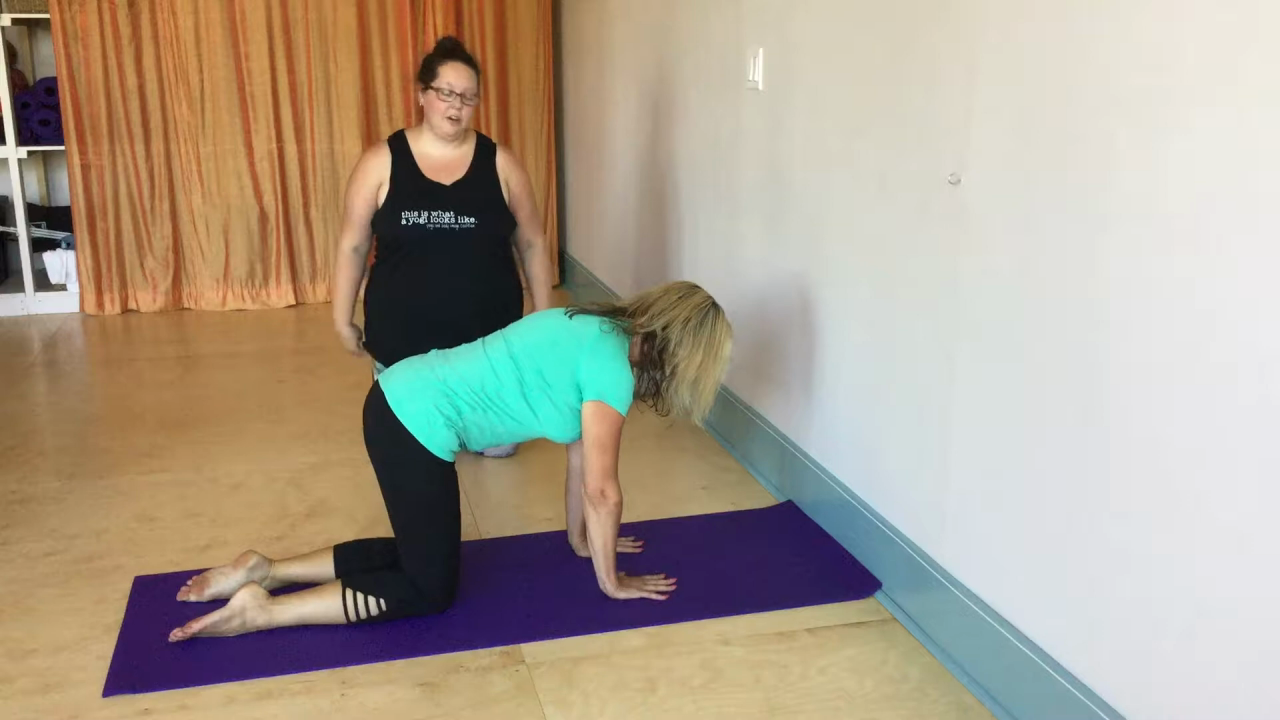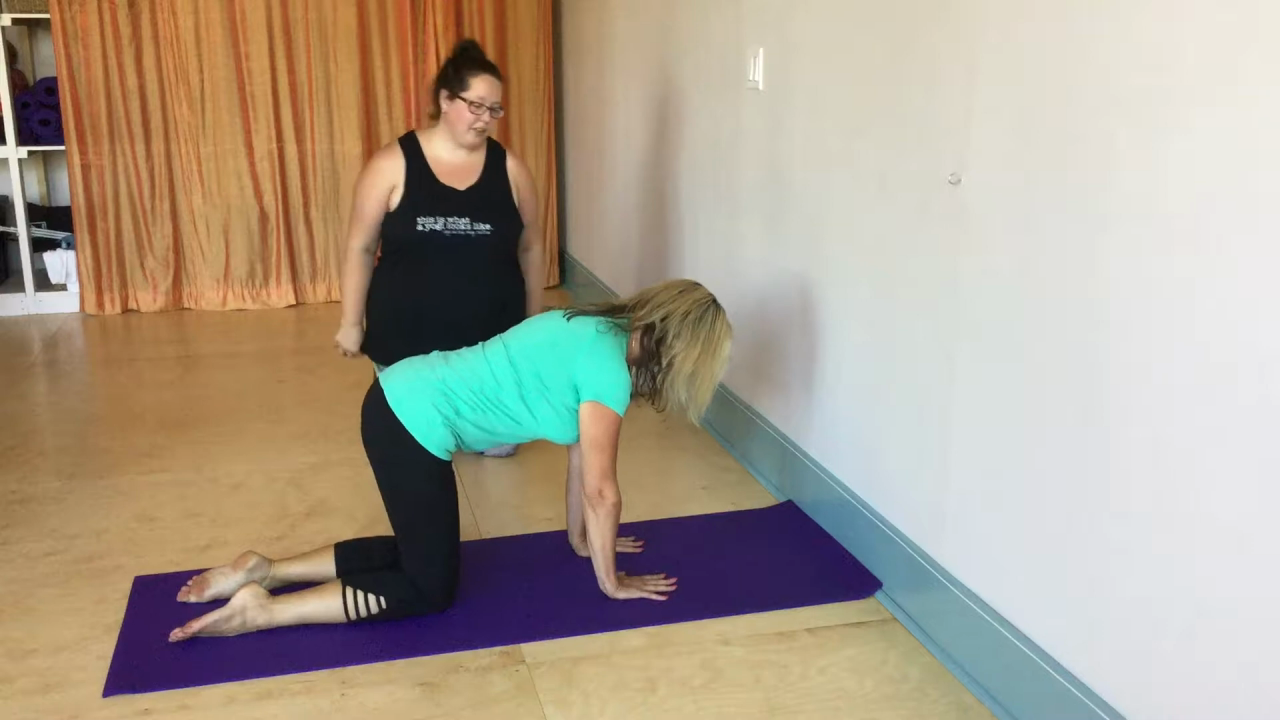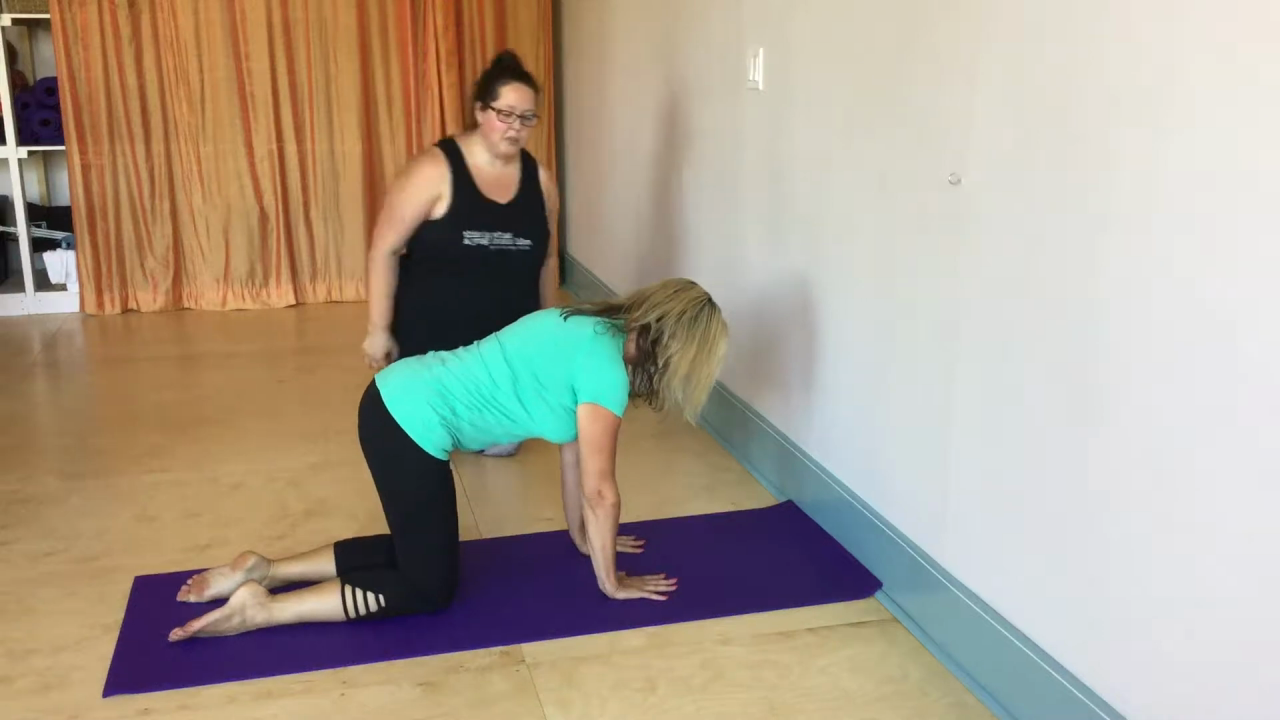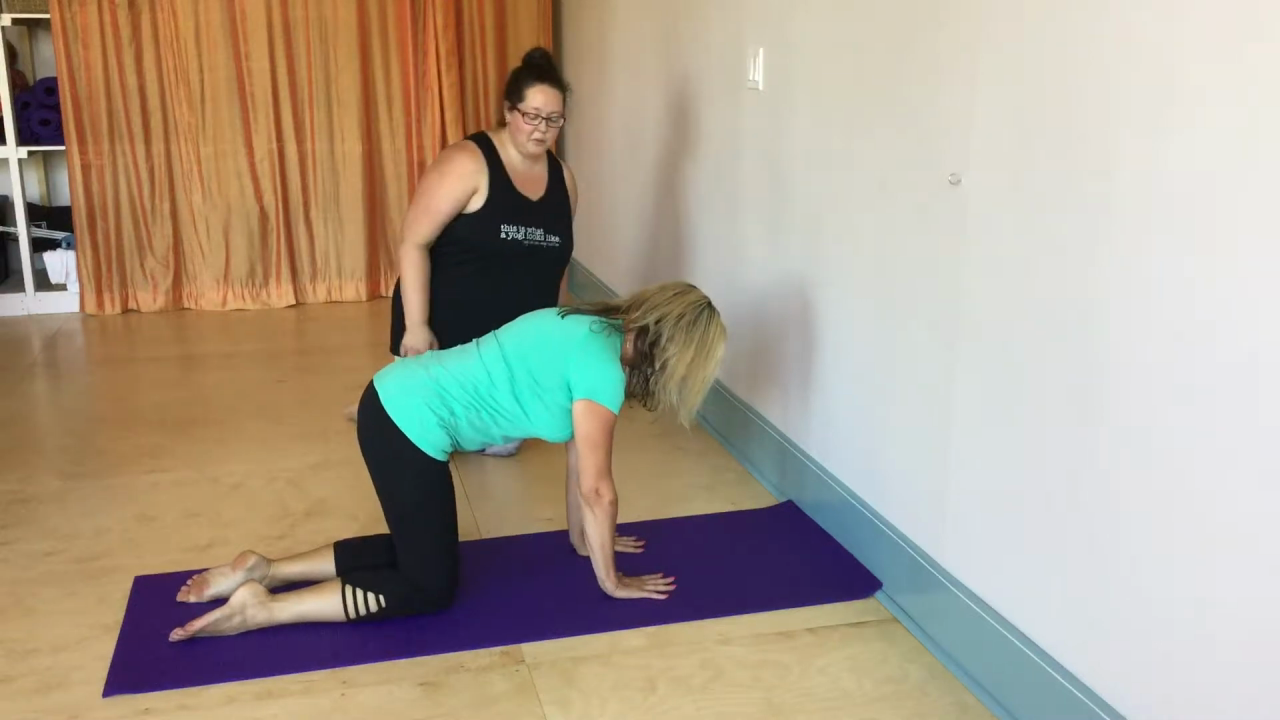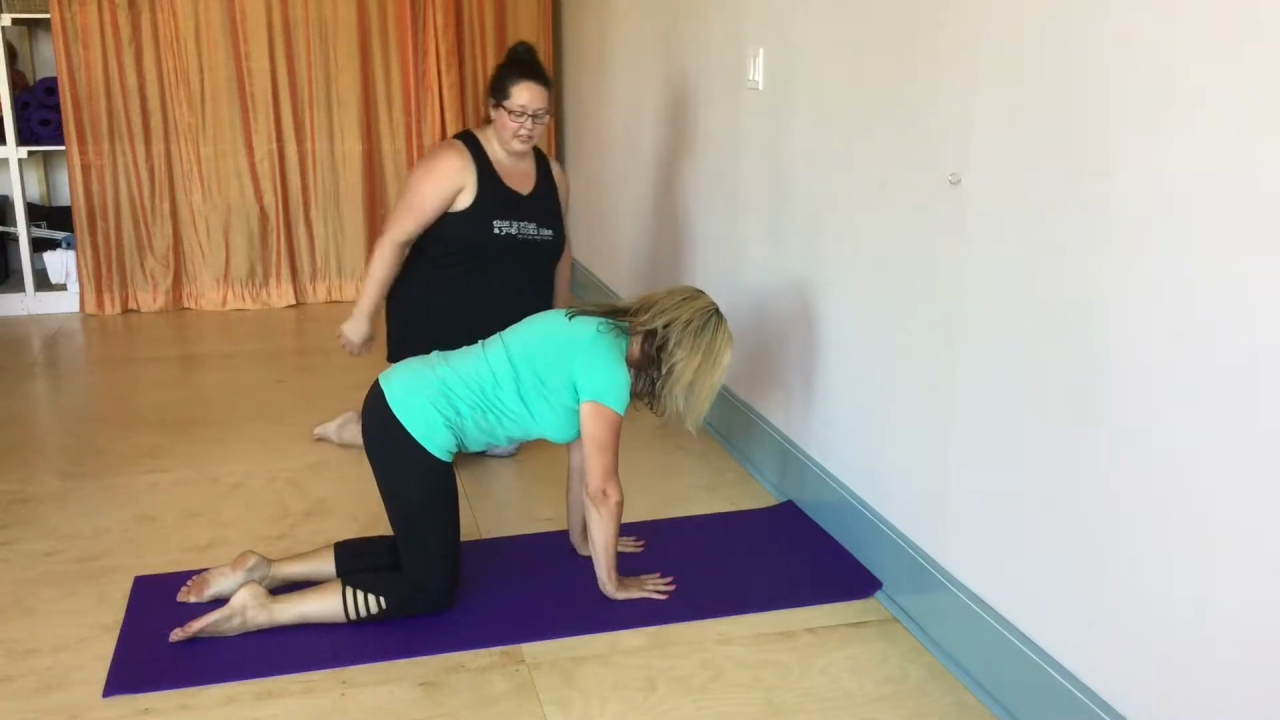
dt=0.3s
person 1, frame 1
left shoulder: (599, 335)
right shoulder: (613, 366)
left elbow: (579, 453)
right elbow: (602, 488)
left wrist: (581, 539)
right wrist: (611, 580)
left hip: (401, 401)
right hip: (416, 423)
left knee: (420, 553)
right knee: (431, 589)
left ankle: (263, 571)
right ankle: (260, 610)
person 1, frame 2
left shoulder: (599, 334)
right shoulder: (610, 367)
left elbow: (579, 456)
right elbow: (600, 490)
left wrist: (581, 538)
right wrist: (609, 581)
left hip: (399, 401)
right hip: (413, 425)
left knee: (421, 552)
right knee: (431, 590)
left ankle: (262, 571)
right ankle: (259, 611)
person 1, frame 3
left shoulder: (594, 333)
right shoulder: (607, 366)
left elbow: (572, 449)
right elbow: (600, 489)
left wrist: (583, 537)
right wrist: (611, 581)
left hip: (396, 401)
right hip: (410, 423)
left knee: (418, 549)
right knee: (431, 588)
left ankle: (261, 571)
right ankle: (259, 609)
person 1, frame 4
left shoulder: (596, 331)
right shoulder: (602, 365)
left elbow: (577, 454)
right elbow: (596, 487)
left wrist: (583, 538)
right wrist: (611, 580)
left hip: (394, 402)
right hip: (409, 424)
left knee: (418, 549)
right knee: (432, 587)
left ankle: (262, 570)
right ankle: (260, 609)
person 1, frame 5
left shoulder: (598, 333)
right shoulder: (608, 366)
left elbow: (580, 455)
right elbow: (602, 488)
left wrist: (582, 538)
right wrist: (611, 581)
left hip: (401, 401)
right hip: (414, 423)
left knee: (420, 551)
right knee: (431, 587)
left ankle: (262, 570)
right ankle: (259, 610)
person 2, frame 1
left shoulder: (500, 163)
right shoulder: (382, 162)
left elbow: (532, 243)
right elbow: (352, 246)
right wrist: (343, 320)
left hip: (487, 336)
right hip: (403, 339)
left knee: (498, 445)
person 2, frame 2
left shoulder: (509, 167)
right shoulder: (393, 164)
left elbow: (530, 247)
right elbow: (360, 247)
left wrist: (534, 317)
right wrist: (350, 322)
left hip: (491, 337)
right hip: (407, 339)
left knee: (498, 444)
person 2, frame 3
left shoulder: (539, 179)
right shoulder: (435, 170)
left elbow: (543, 258)
right elbow: (385, 250)
right wrist: (378, 330)
right hip: (427, 341)
left knee: (502, 444)
person 2, frame 4
left shoulder: (562, 178)
right shoulder: (467, 163)
left elbow: (557, 260)
right elbow: (413, 243)
right wrist: (416, 326)
right hip: (445, 332)
left knee: (503, 444)
person 2, frame 5
left shoulder: (551, 173)
right shoulder: (454, 162)
left elbow: (557, 252)
right elbow: (394, 240)
right wrist: (362, 316)
right hip: (436, 335)
left knee: (502, 445)
right ankle: (353, 428)
